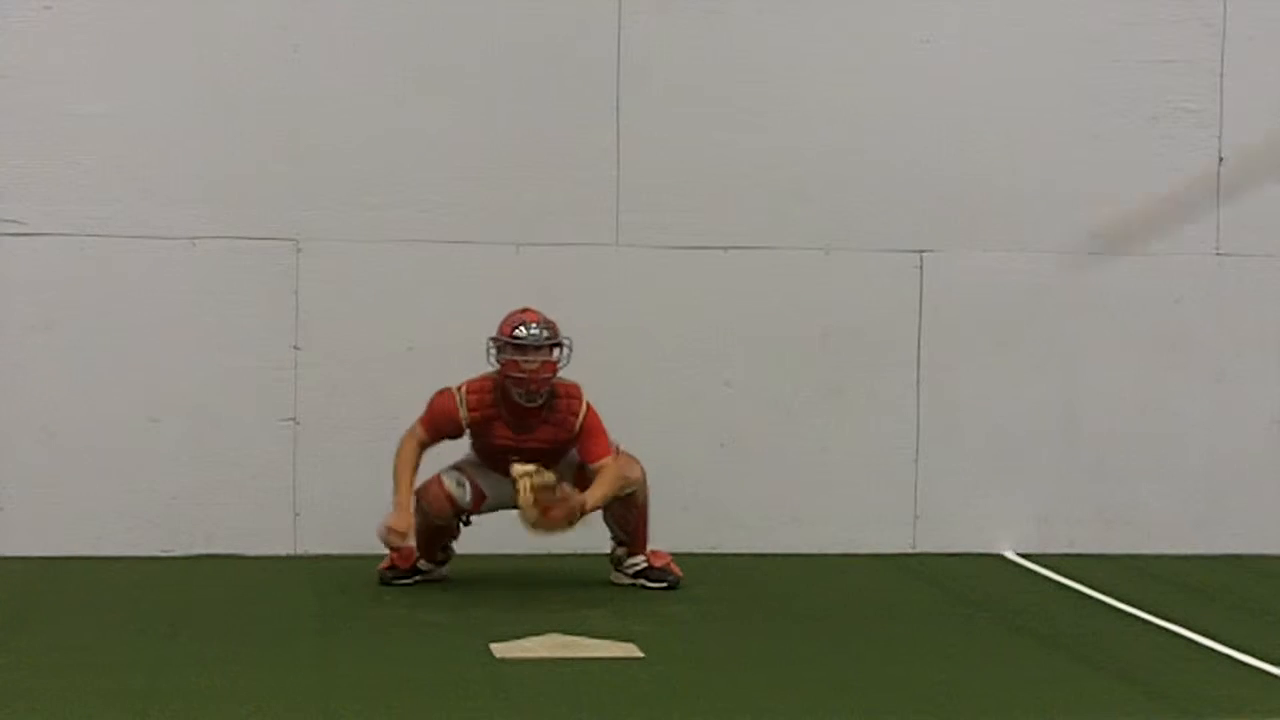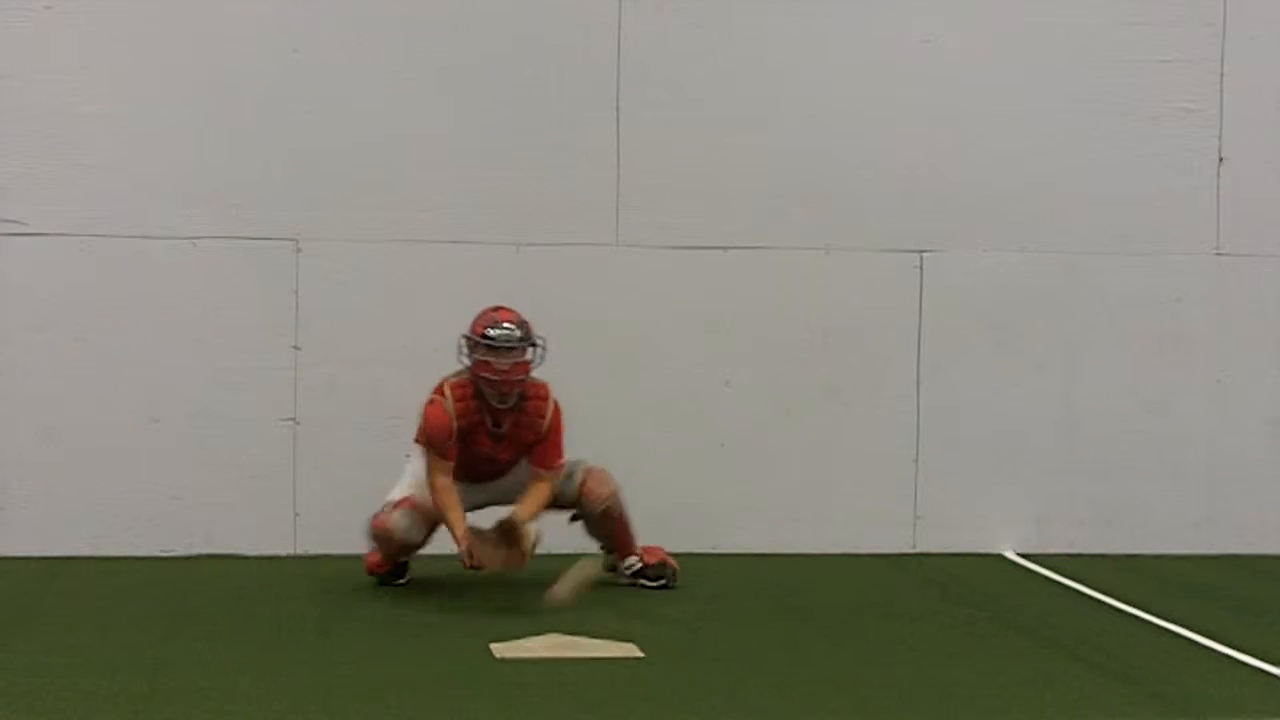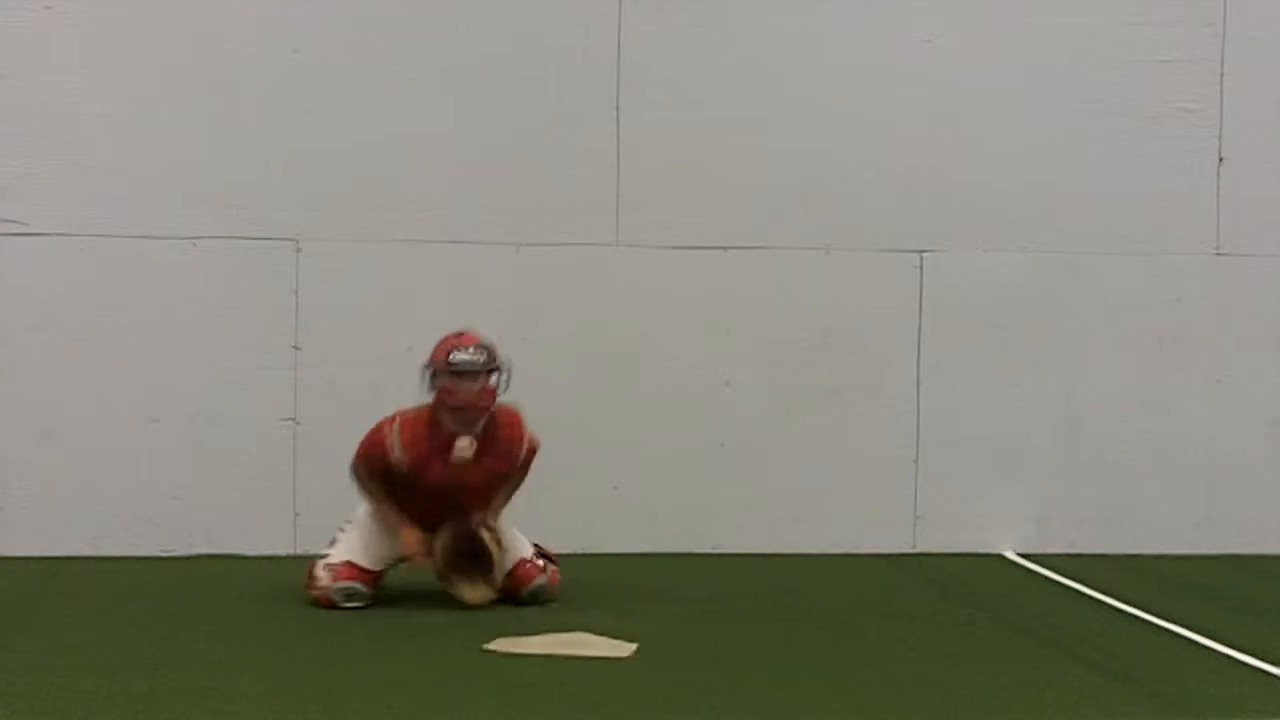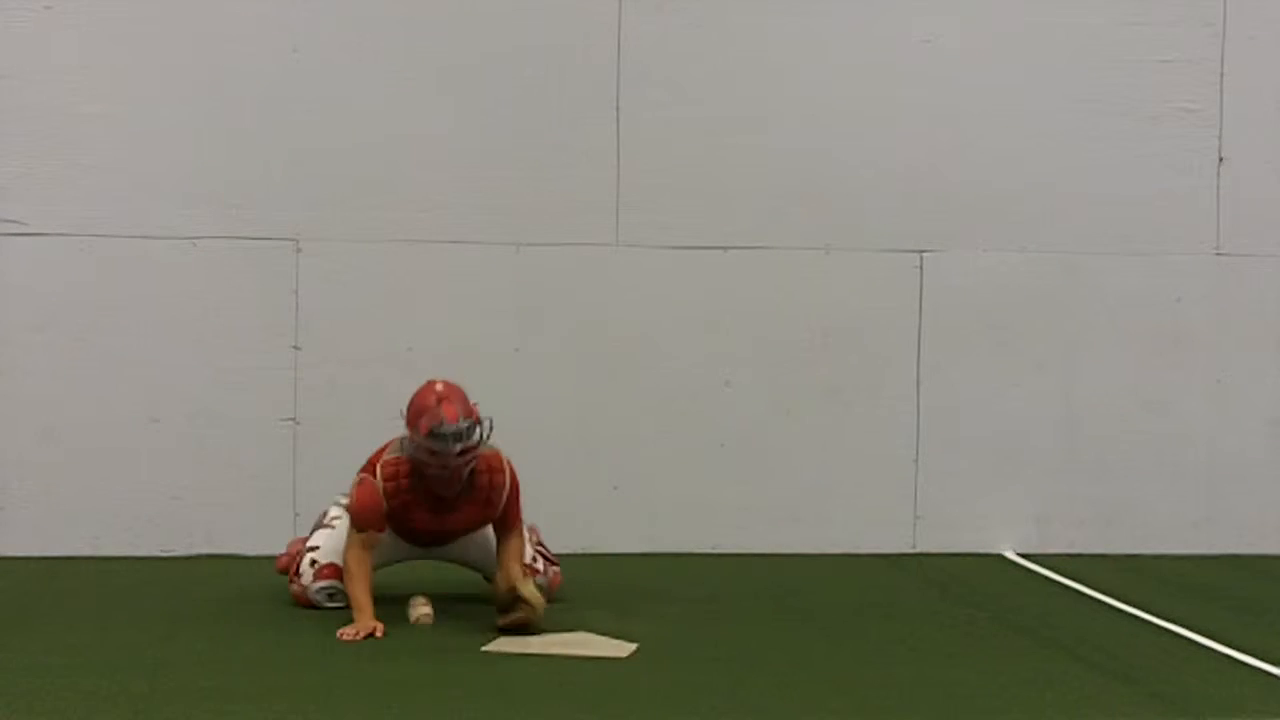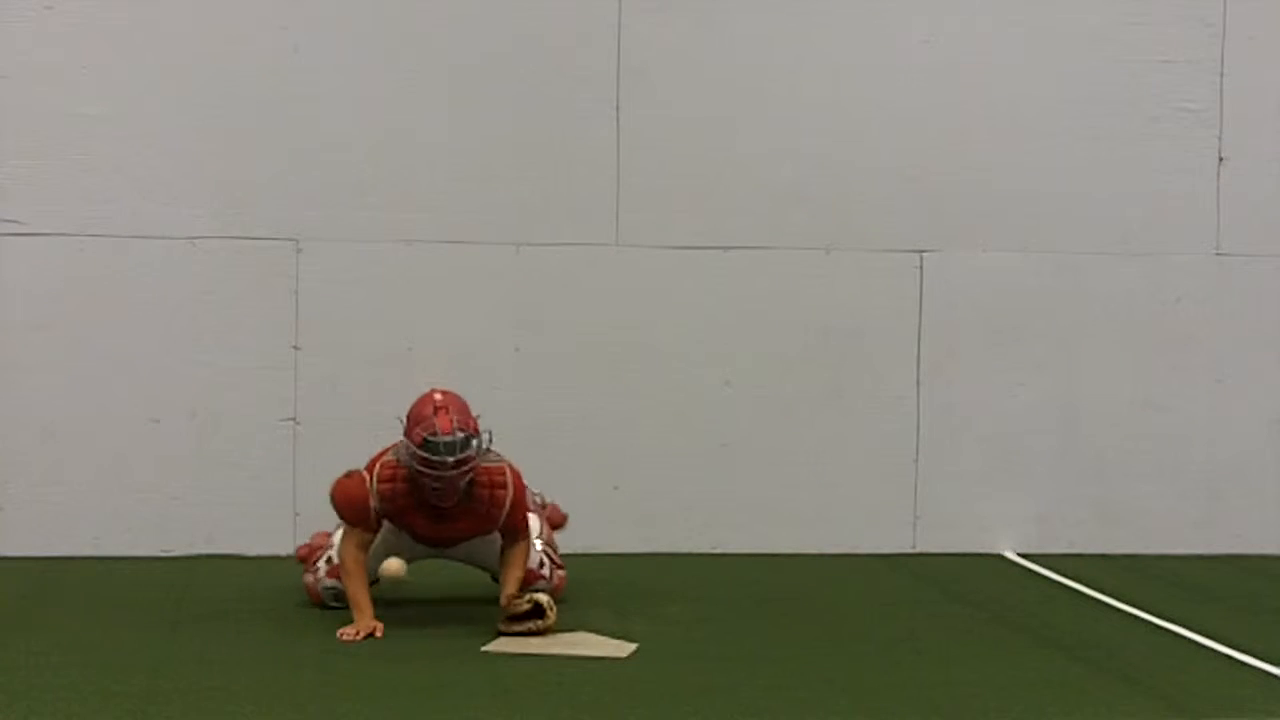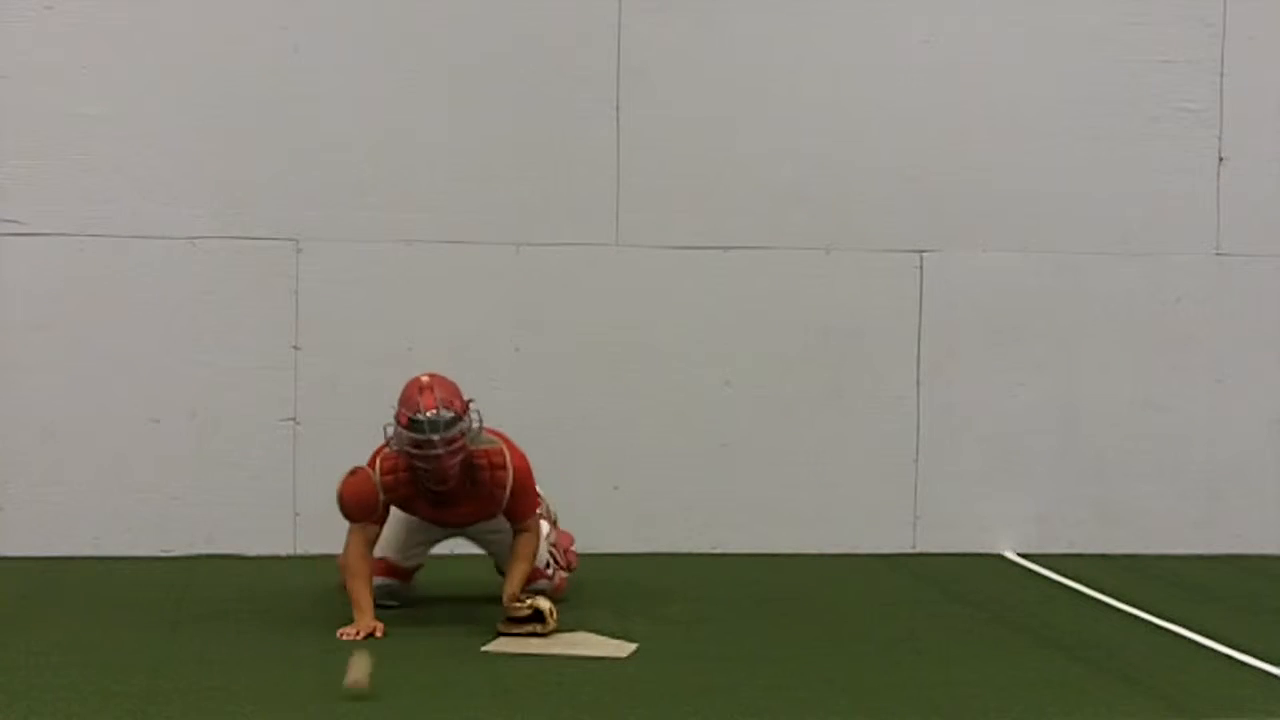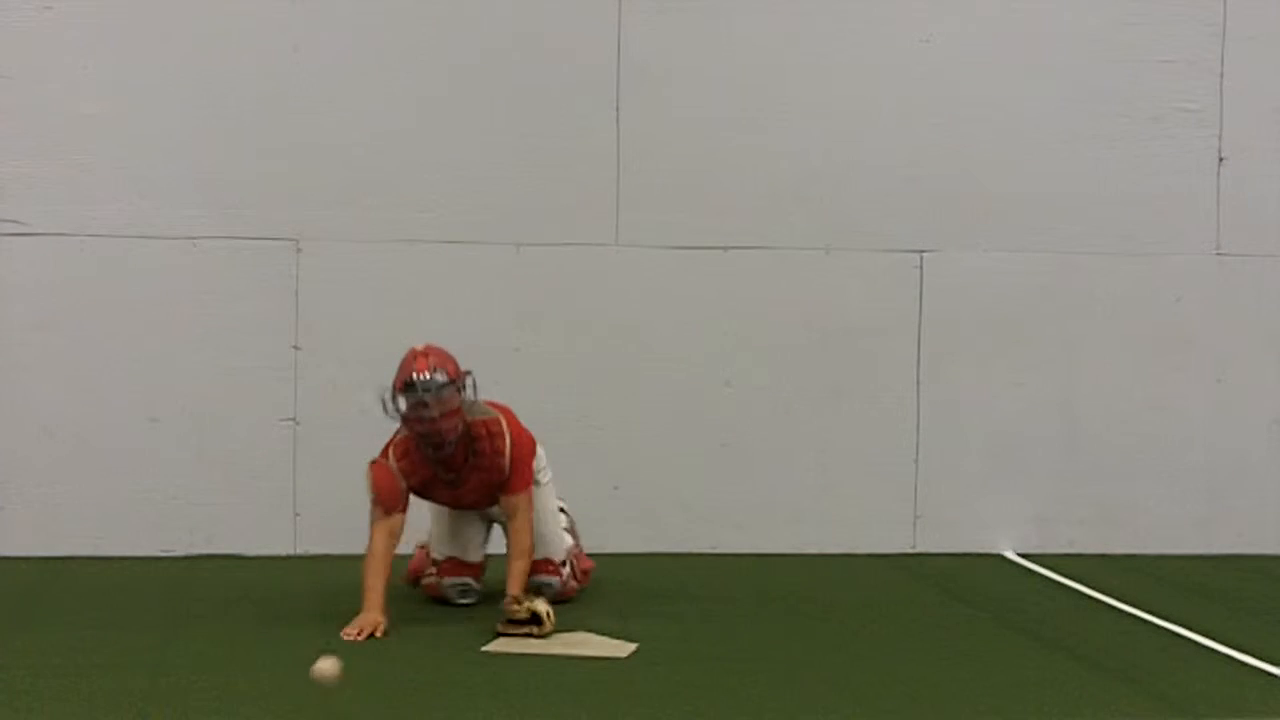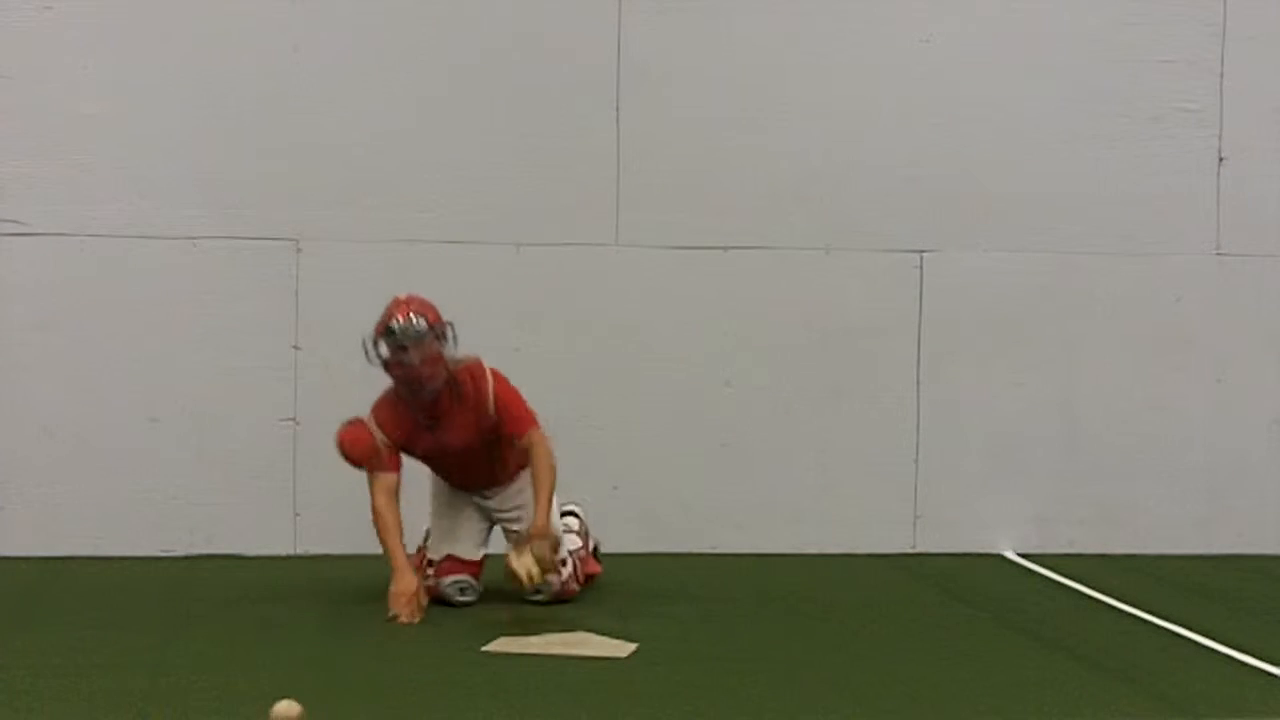
dt=0.2s
person 1, frame 1
left shoulder: (573, 404)
right shoulder: (471, 398)
left elbow: (608, 472)
right elbow: (414, 441)
left wrist: (584, 504)
right wrist: (402, 508)
left hip: (556, 473)
right hip: (493, 475)
left knee: (628, 473)
right knee: (435, 499)
left ankle: (632, 560)
right ankle: (430, 560)
person 1, frame 2
left shoulder: (542, 404)
right shoulder: (449, 400)
left elbow: (544, 482)
right elbow: (440, 480)
left wrist: (517, 520)
right wrist: (460, 535)
left hip: (513, 472)
right hip: (453, 474)
left knee: (598, 490)
right knee: (391, 528)
left ankle: (627, 560)
right ankle: (394, 560)
person 1, frame 3
left shoulder: (510, 429)
right shoulder: (401, 434)
left elbow: (521, 461)
right elbow: (365, 474)
left wrist: (491, 513)
right wrist: (401, 527)
left hip: (466, 520)
right hip: (396, 515)
left knee: (539, 587)
right knee: (333, 592)
person 1, frame 4
left shoulder: (497, 471)
right shoulder: (385, 472)
left elbow: (509, 533)
right elbow: (359, 547)
left wrist: (509, 582)
right wrist: (363, 615)
left hip: (463, 535)
right hip: (391, 529)
left knee: (542, 582)
right knee: (314, 588)
right ankle: (330, 529)
person 1, frame 5
left shoulder: (502, 482)
right shoulder: (384, 477)
left elbow: (515, 541)
right elbow: (355, 547)
left wrist: (510, 593)
right wrist: (363, 617)
left hip: (476, 535)
right hip: (401, 529)
left knee: (546, 584)
right knee: (325, 586)
left ankle: (532, 514)
person 1, frame 6
left shoulder: (503, 462)
right shoulder: (386, 469)
left elbow: (526, 529)
right elbow: (360, 542)
left wrist: (512, 590)
right wrist: (364, 616)
left hip: (492, 514)
left knee: (546, 584)
right knee: (379, 587)
left ankle: (548, 532)
person 1, frame 7
left shoulder: (500, 431)
right shoulder: (399, 455)
left elbow: (520, 518)
right elbow: (383, 534)
left wrist: (515, 592)
right wrist: (372, 609)
left hip: (516, 486)
right hip: (452, 501)
left knee: (553, 585)
right knee: (455, 589)
left ankle: (559, 526)
right ankle: (433, 550)
person 1, frame 8
left shoulder: (481, 382)
right shoulder: (384, 416)
left elbow: (538, 450)
right elbow: (384, 497)
left wrist: (541, 524)
right wrist: (401, 571)
left hip: (516, 478)
right hip: (455, 489)
left knee: (551, 587)
right knee: (451, 588)
left ankle: (570, 526)
right ankle: (434, 543)
